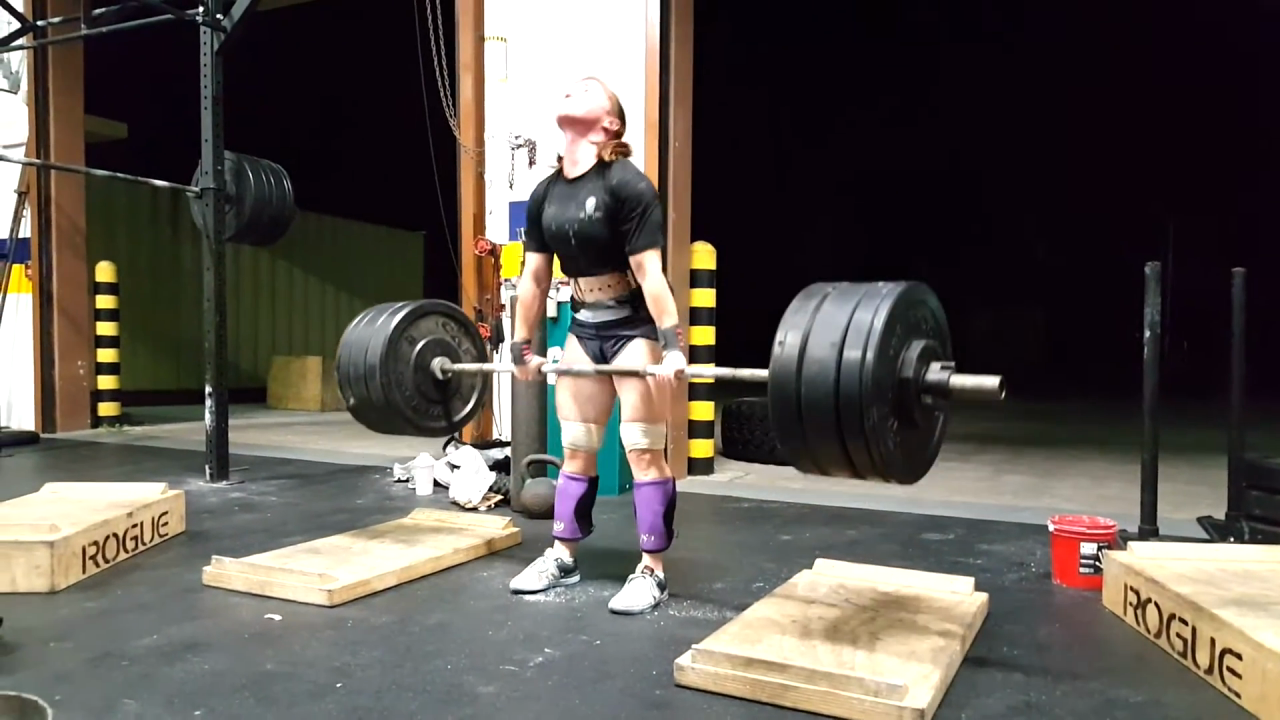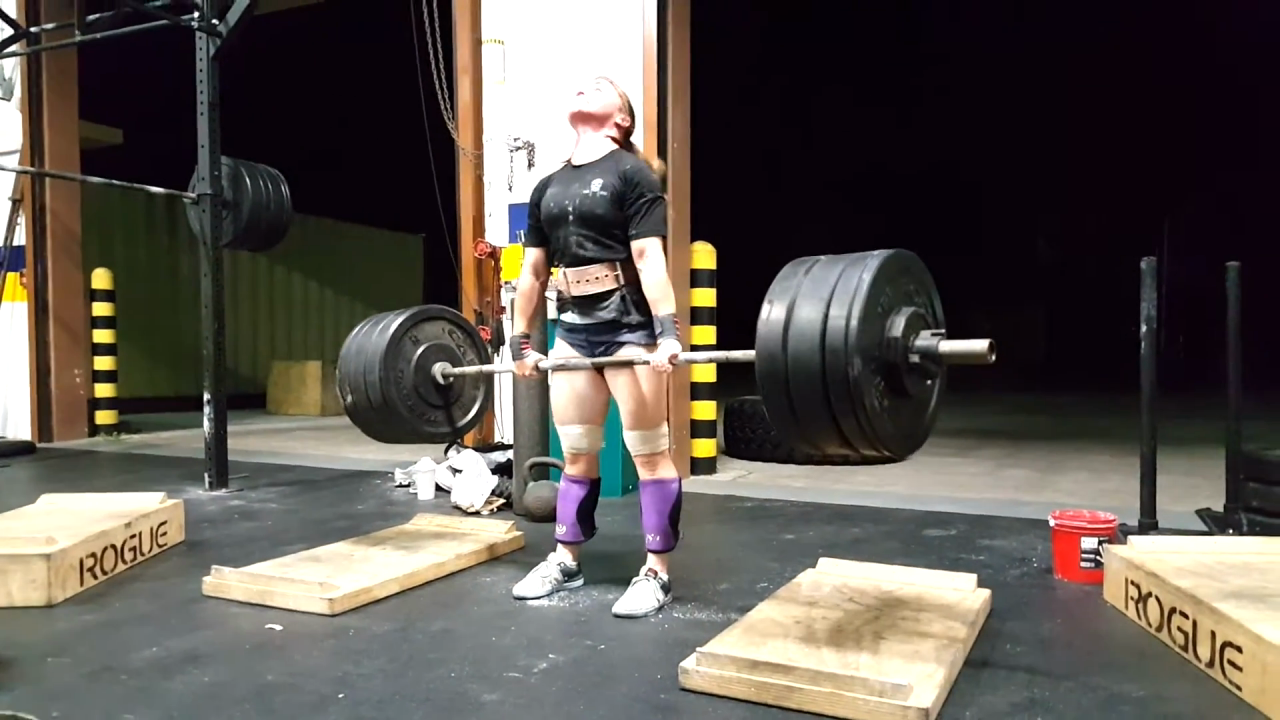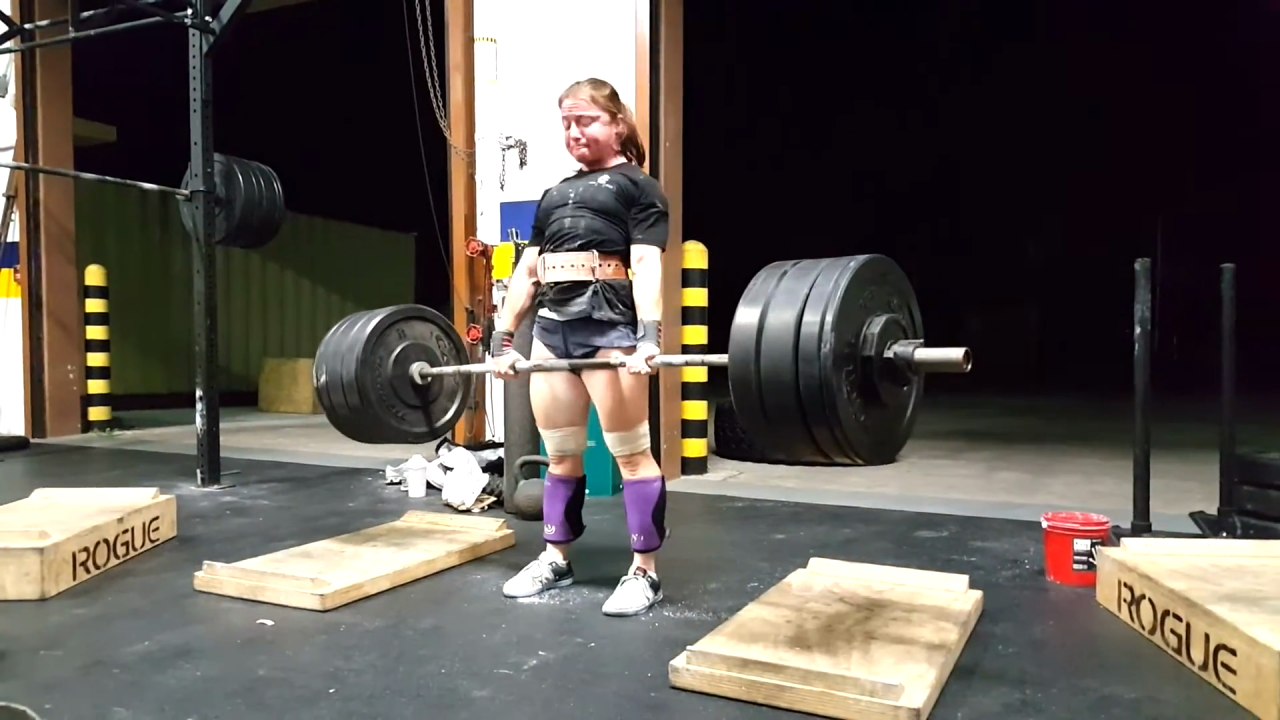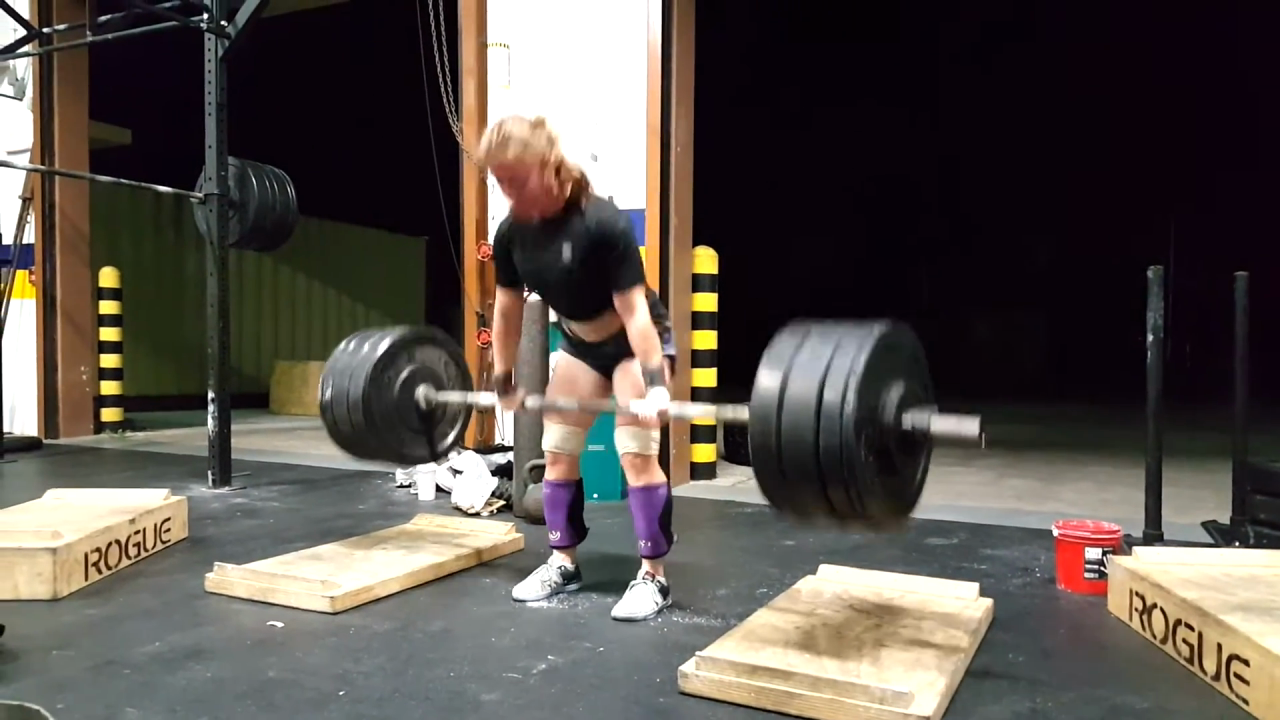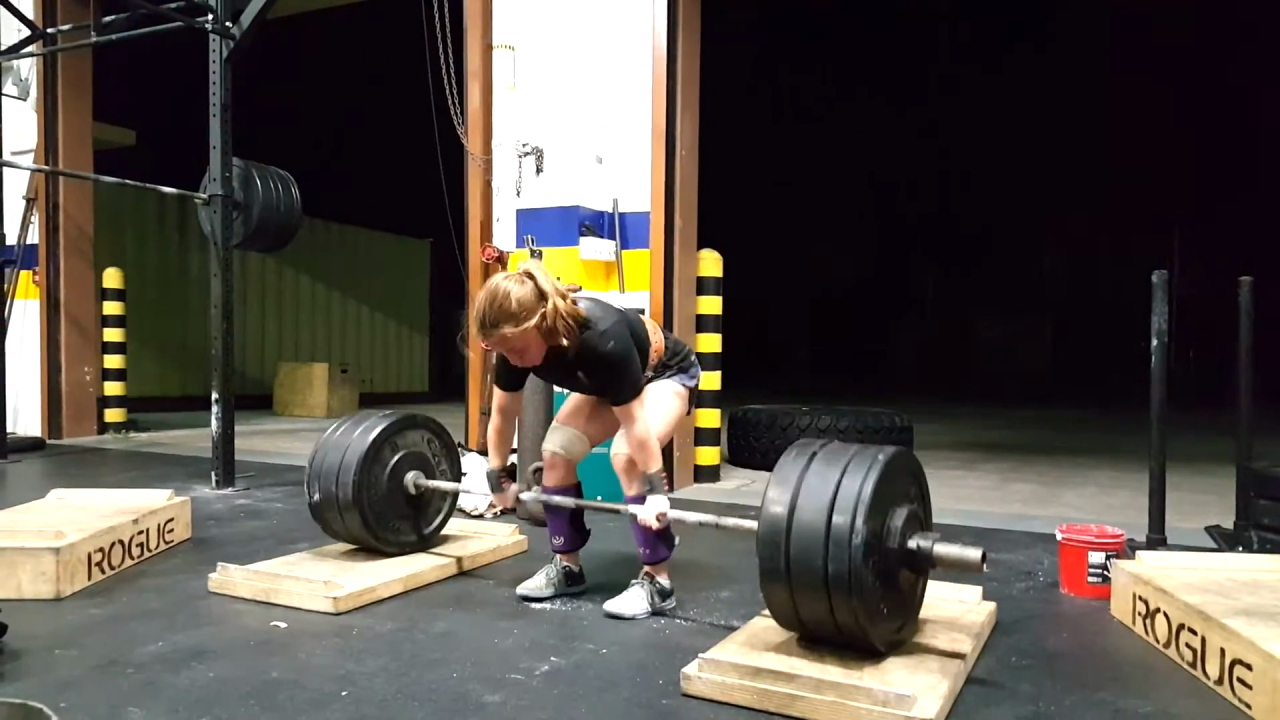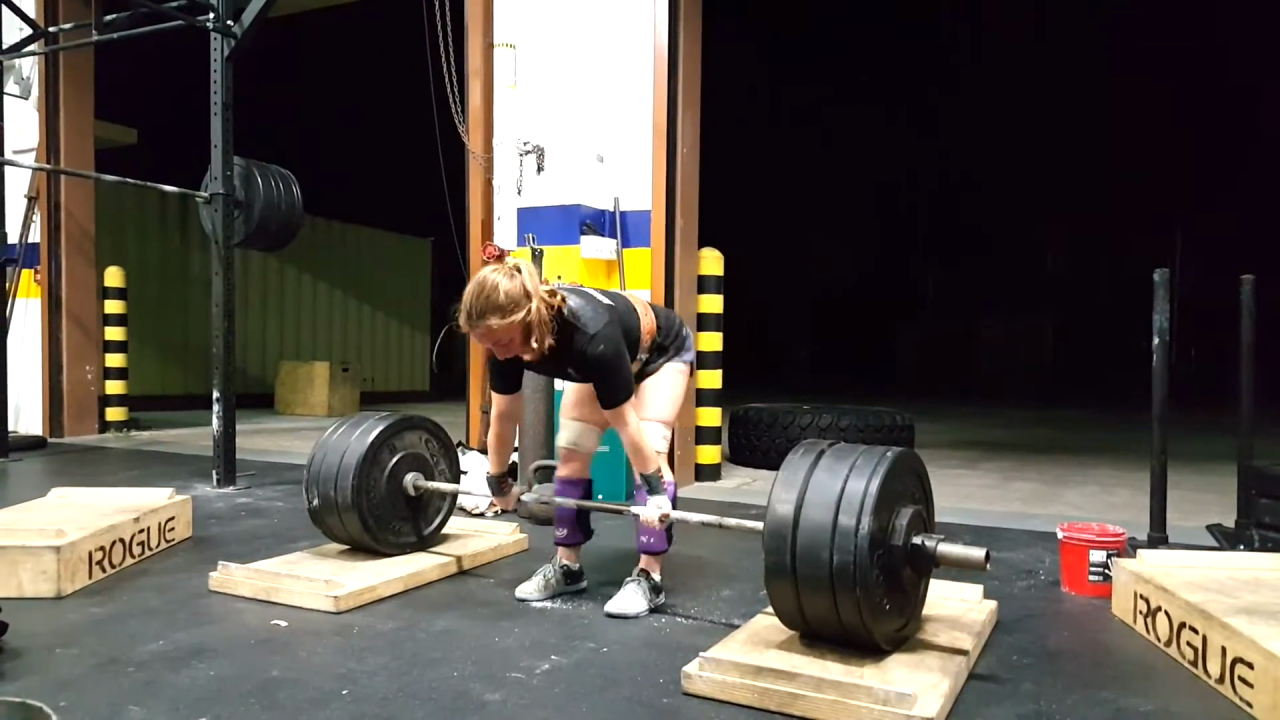
dt=0.5s
person 1, frame 1
left shoulder: (627, 185)
right shoulder: (544, 195)
left elbow: (650, 273)
right elbow: (533, 278)
left wrist: (672, 346)
right wrist: (521, 347)
left hip: (636, 324)
right hip: (585, 325)
left knee: (643, 447)
right knee: (575, 447)
left ankle: (651, 571)
right ankle: (562, 557)
person 1, frame 2
left shoulder: (631, 174)
right shoulder: (548, 187)
left elbow: (649, 258)
right elbow: (532, 271)
left wrist: (667, 331)
right wrist: (520, 340)
left hip: (628, 323)
right hip: (573, 327)
left knee: (648, 450)
right knee: (576, 451)
left ankle: (656, 572)
right ankle: (565, 559)
person 1, frame 3
left shoulder: (639, 187)
right shoulder: (556, 192)
left elbow: (647, 266)
right elbow: (527, 271)
left wrist: (649, 334)
right wrist: (502, 339)
left hip: (607, 321)
right hip: (550, 323)
left knee: (630, 451)
right knee: (560, 453)
left ankle: (644, 571)
right ankle: (555, 558)
person 1, frame 4
left shoulder: (601, 224)
right shoulder: (512, 234)
left elbow: (634, 310)
right elbow: (507, 311)
left wrist: (655, 384)
right wrist: (503, 379)
left hip: (633, 344)
right hip: (580, 346)
left knee: (636, 452)
right knee: (557, 453)
left ankle: (652, 577)
right ankle: (563, 563)
person 1, frame 5
left shoulder: (602, 338)
right shoulder: (516, 342)
left elbow: (635, 420)
right elbow: (502, 412)
left wrist: (656, 491)
right wrist: (497, 476)
left hip: (665, 373)
right hip: (603, 384)
left knee: (627, 455)
right knee: (556, 452)
left ankle: (655, 580)
right ankle: (567, 565)
person 1, frame 6
left shoulder: (592, 336)
right shoulder: (506, 338)
left elbow: (626, 422)
right elbow: (504, 417)
left wrist: (656, 491)
right wrist: (498, 480)
left hip: (661, 353)
right hip: (604, 360)
left knee: (650, 452)
right knee: (571, 451)
left ankle: (648, 577)
right ankle: (567, 565)
